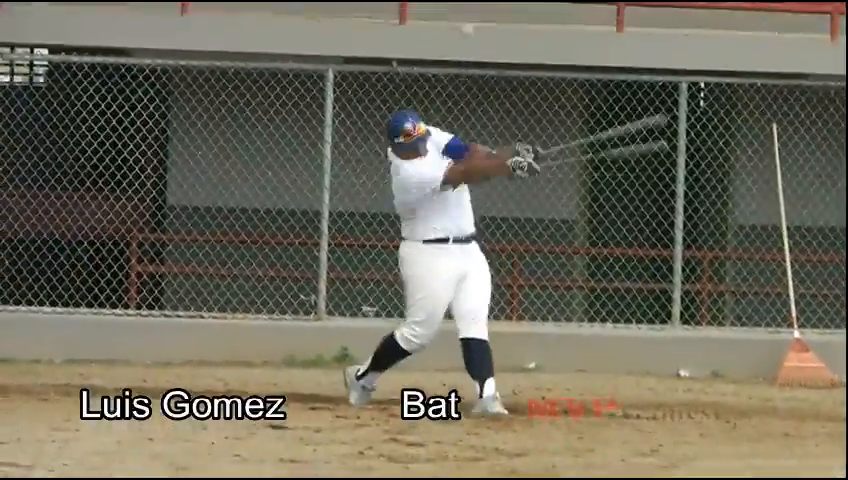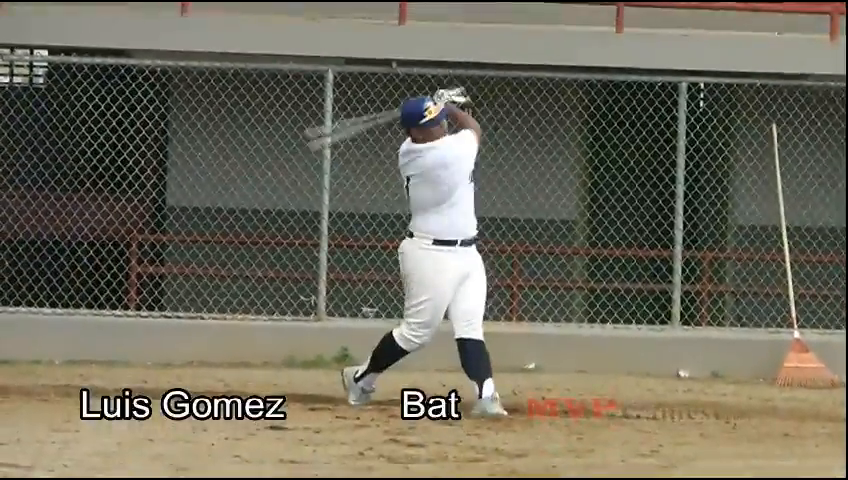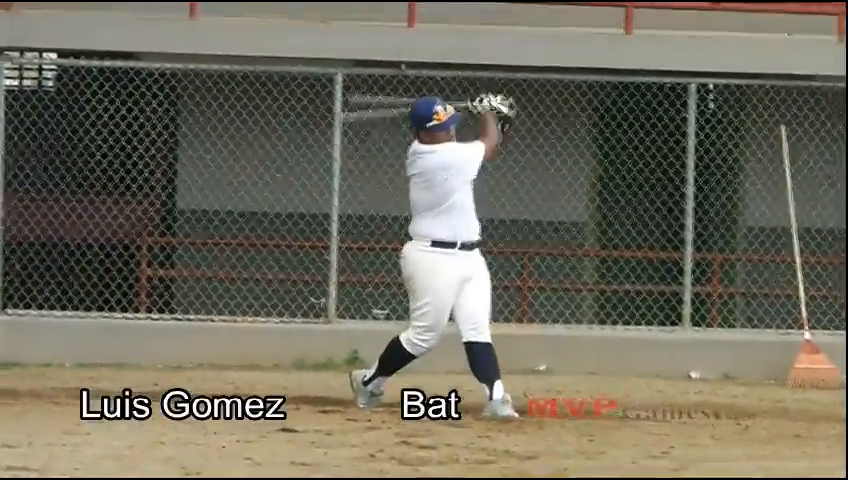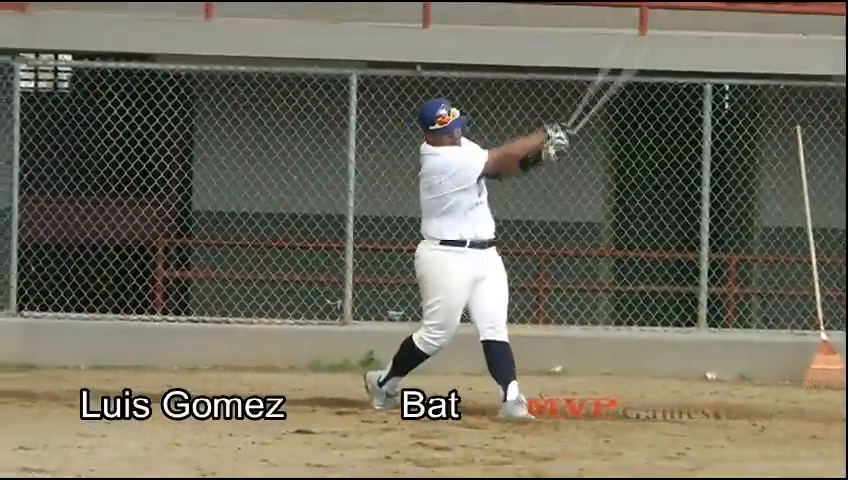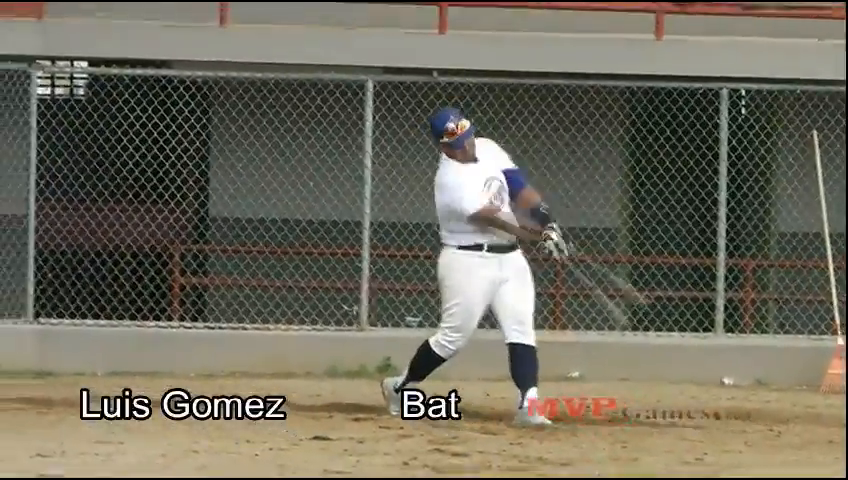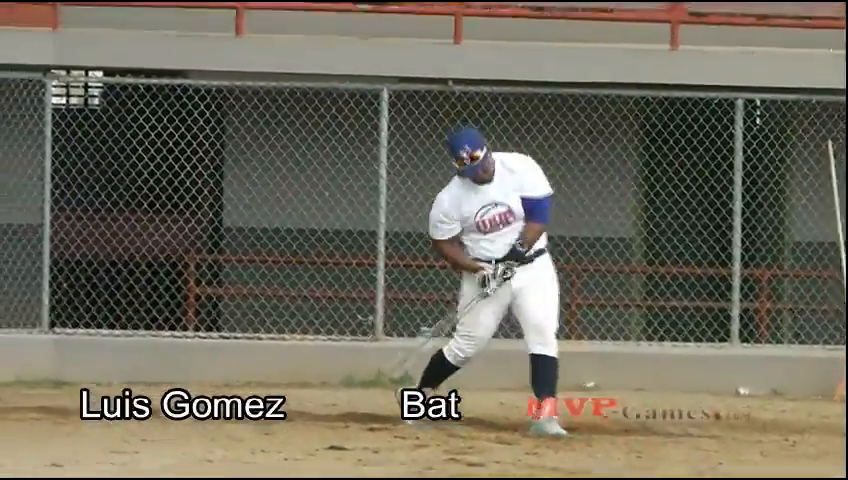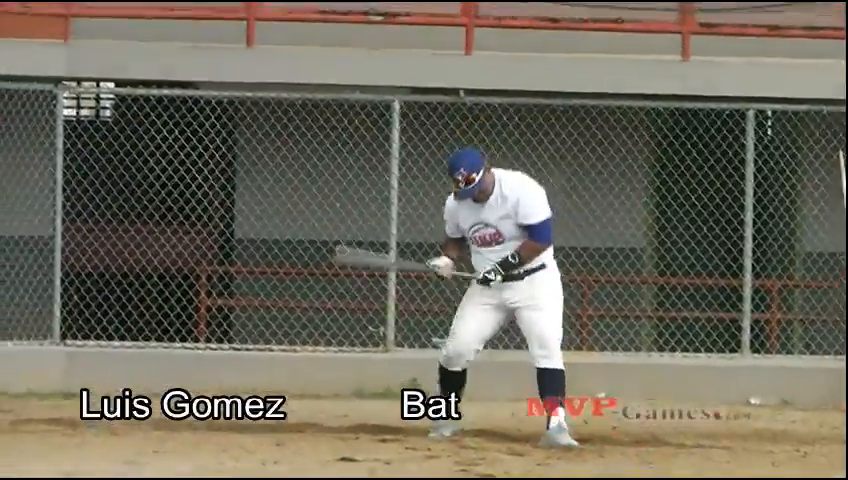
dt=0.2s
person 1, frame 1
left shoulder: (427, 142)
right shoulder: (409, 174)
left elbow: (466, 151)
right elbow: (463, 173)
left wrist: (509, 158)
right wrist: (509, 159)
left hip: (466, 250)
right hip: (430, 256)
left knee: (474, 326)
right knee: (418, 330)
left ankle: (488, 396)
right ankle: (363, 376)
person 1, frame 2
left shoulder: (410, 150)
right shoulder: (447, 152)
right elbow: (473, 130)
right wrist: (455, 110)
right hip: (432, 255)
left knee: (470, 325)
right knee: (417, 330)
left ankle: (486, 396)
right ankle: (360, 377)
person 1, frame 3
left shoulder: (436, 150)
right shoulder: (439, 158)
left elbow: (477, 154)
right elbow: (487, 148)
left wrist: (491, 113)
right wrist: (489, 113)
left hip: (469, 255)
right hip: (432, 258)
left knee: (477, 328)
right knee: (423, 335)
left ankle: (496, 398)
right ankle: (369, 381)
person 1, frame 4
left shoulder: (459, 147)
right shoulder: (443, 161)
left elbow: (502, 167)
right elbow: (499, 159)
left wrist: (535, 156)
right wrist: (545, 136)
left hip: (485, 254)
right hip: (446, 258)
left knee: (494, 326)
right knee: (435, 332)
left ankle: (512, 399)
right ankle: (383, 381)
person 1, frame 5
left shoulder: (488, 149)
right shoulder: (449, 180)
left elbow: (520, 185)
right elbow: (490, 219)
left wrist: (544, 217)
right wrist: (540, 235)
left hip: (511, 257)
right hip: (468, 262)
left knee: (521, 329)
right knee: (452, 335)
left ankle: (529, 404)
right ankle: (399, 388)
person 1, frame 6
left shoulder: (520, 167)
right shoulder: (451, 196)
left elbow: (540, 216)
right elbow: (443, 241)
left wrist: (514, 257)
right wrist: (479, 270)
left hip: (533, 268)
right hip: (483, 272)
left knee: (543, 337)
right knee: (466, 344)
left ankle: (545, 414)
person 1, frame 7
left shoulder: (521, 188)
right shoulder: (455, 204)
left elbow: (541, 238)
right elbow: (456, 240)
left wrist: (503, 267)
right wrist: (446, 258)
left hip: (534, 280)
right hip: (486, 286)
left knee: (547, 349)
right knee: (456, 350)
left ankle: (556, 425)
right ankle: (450, 417)
